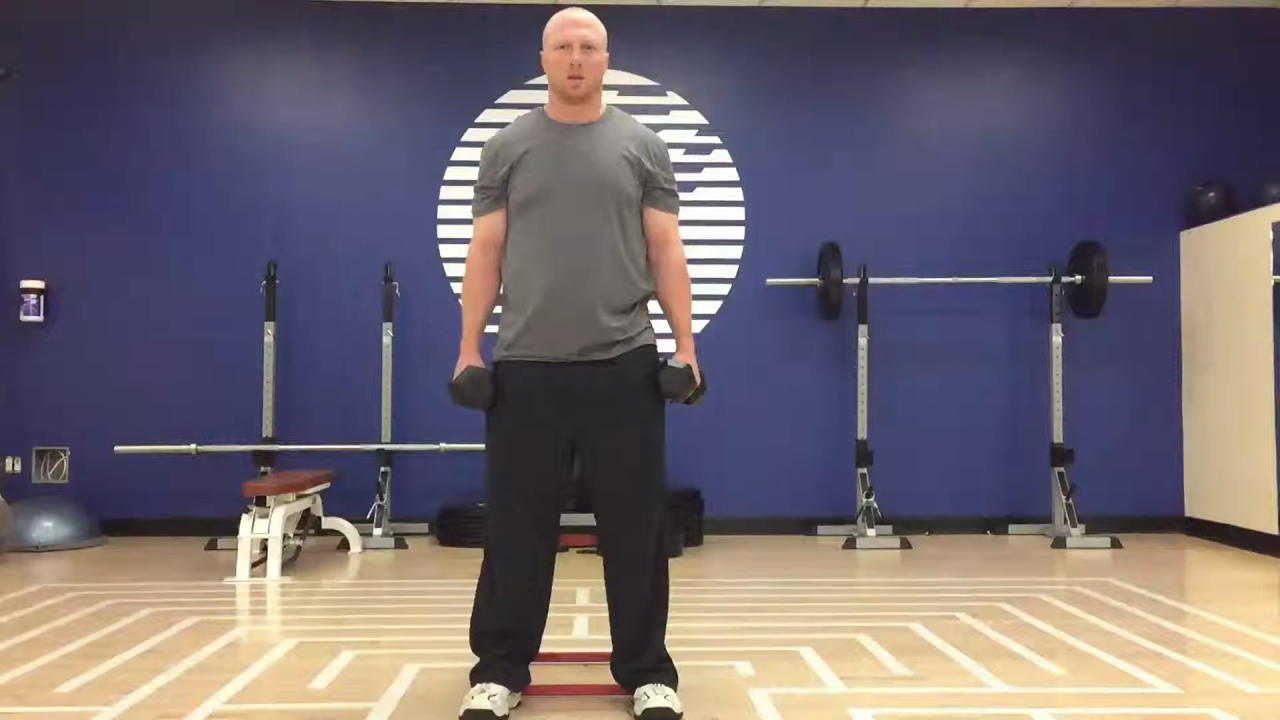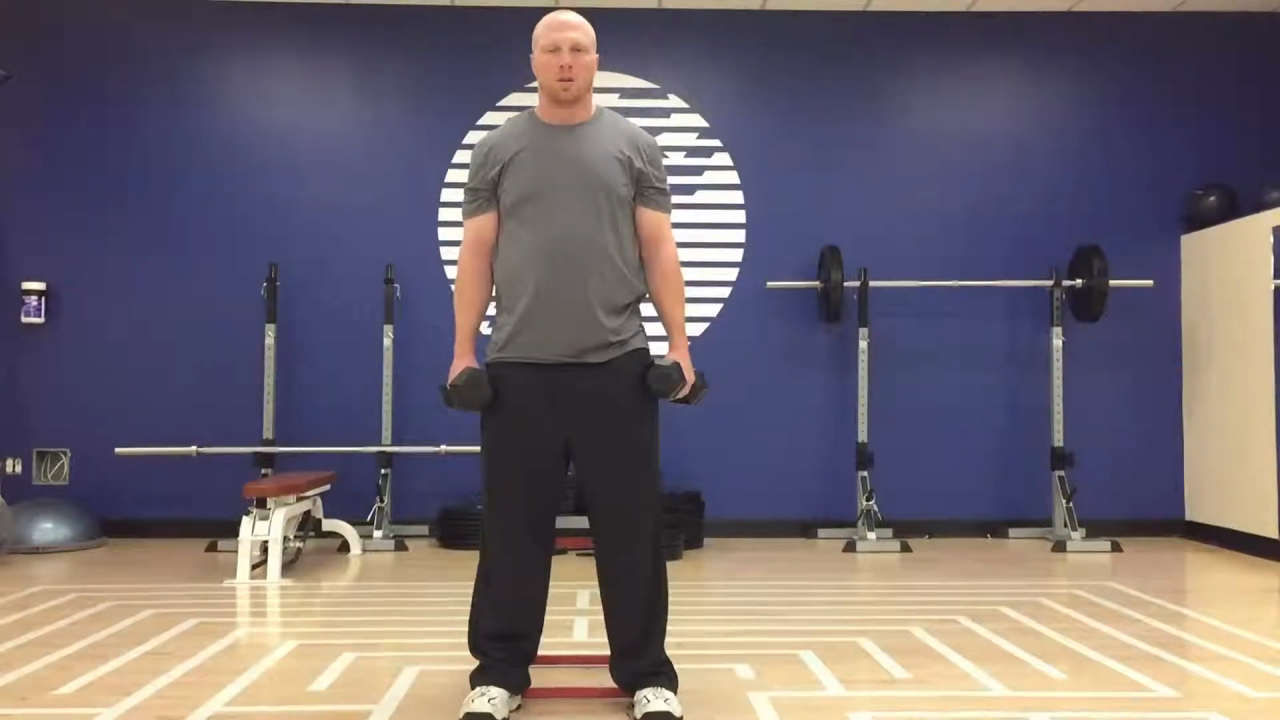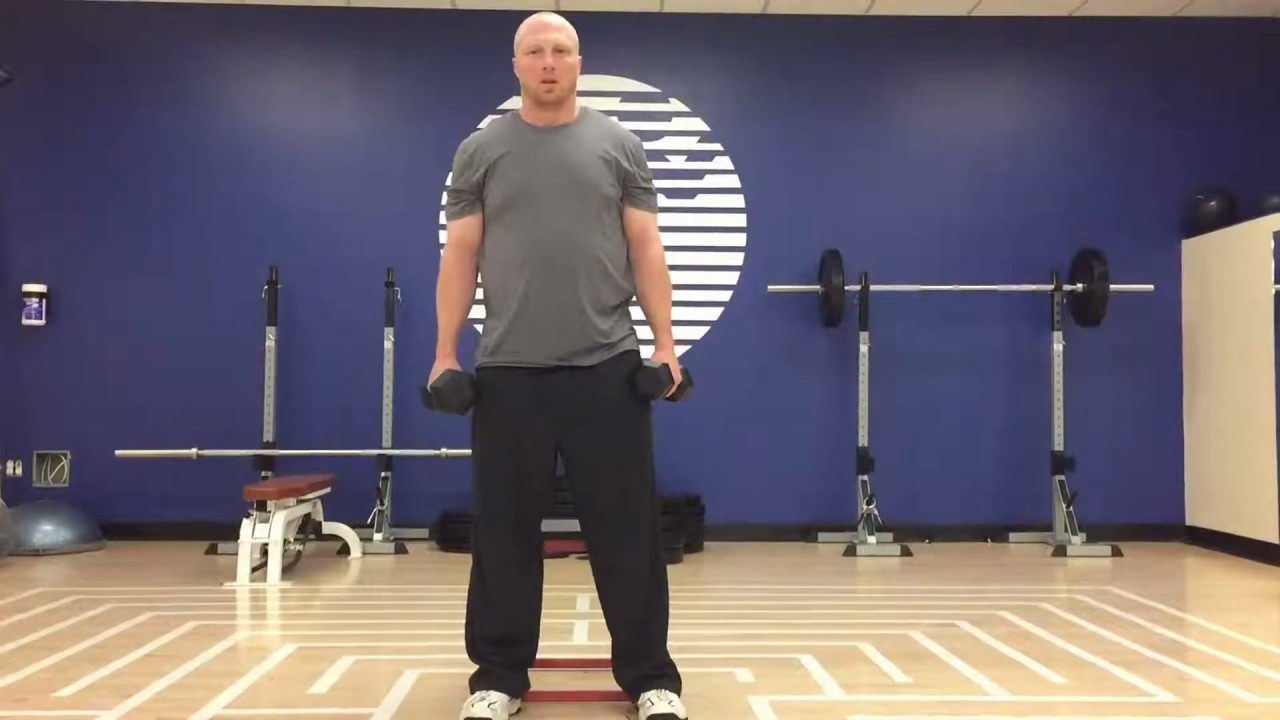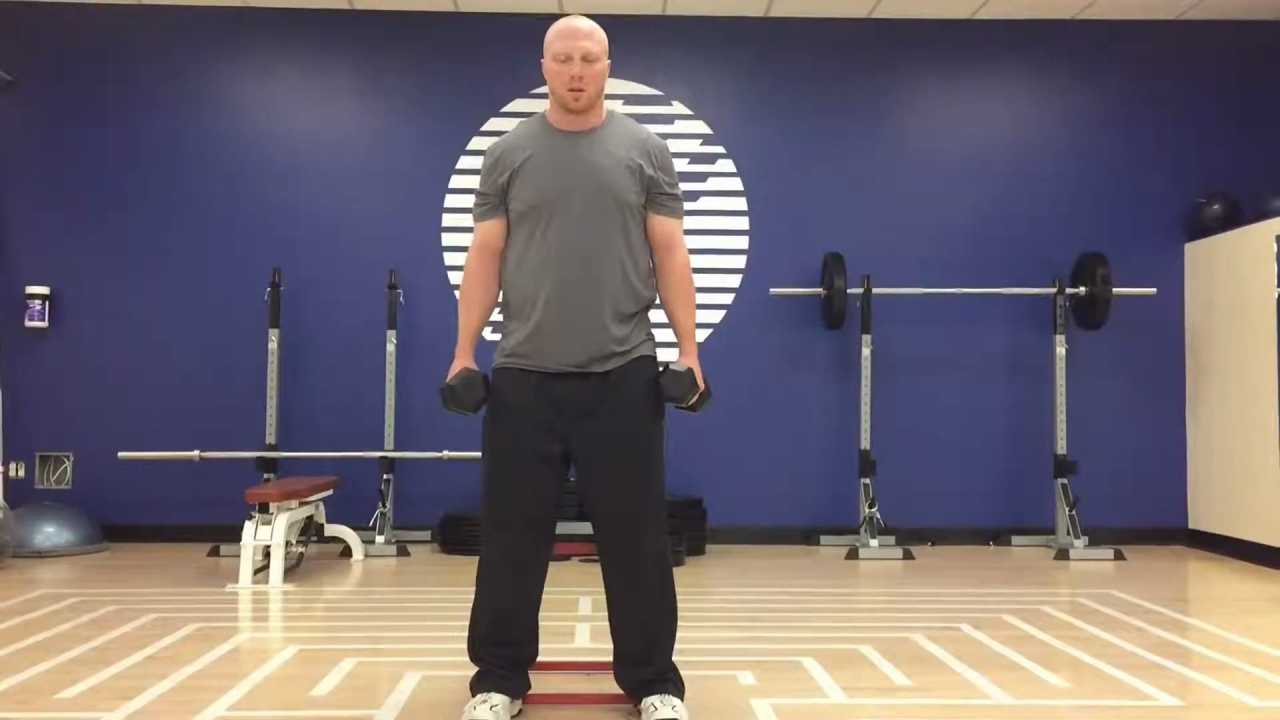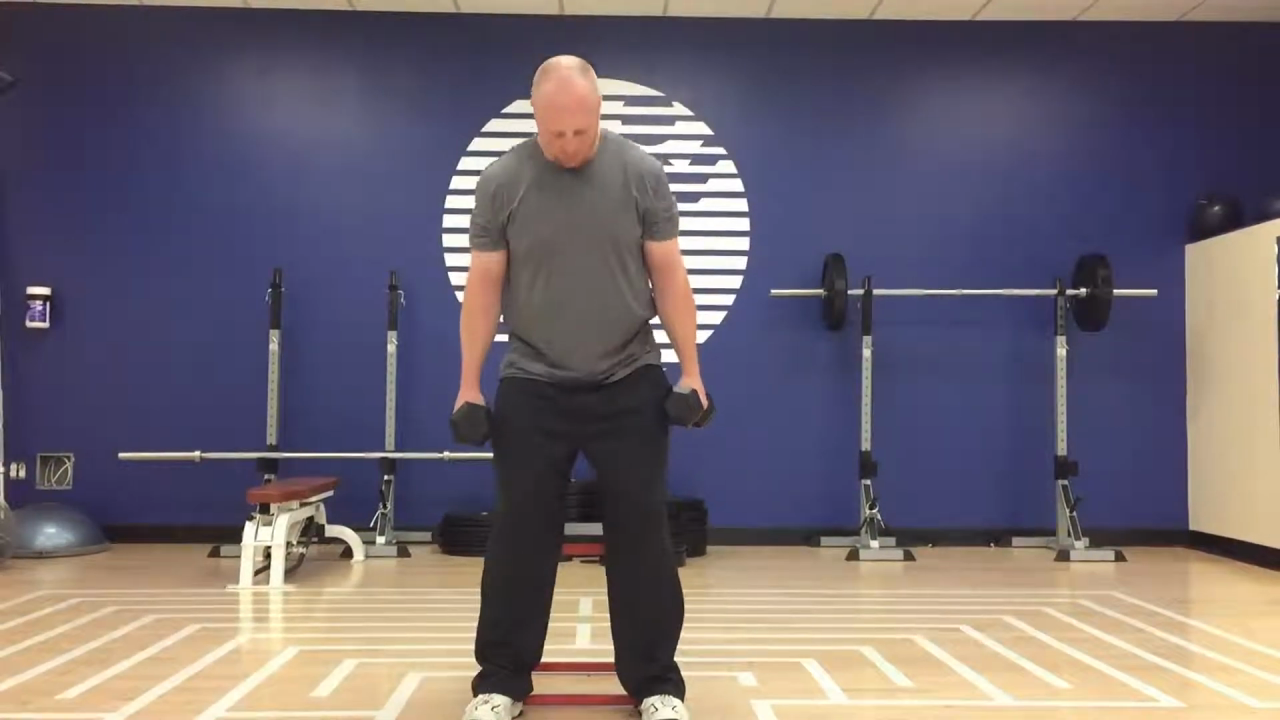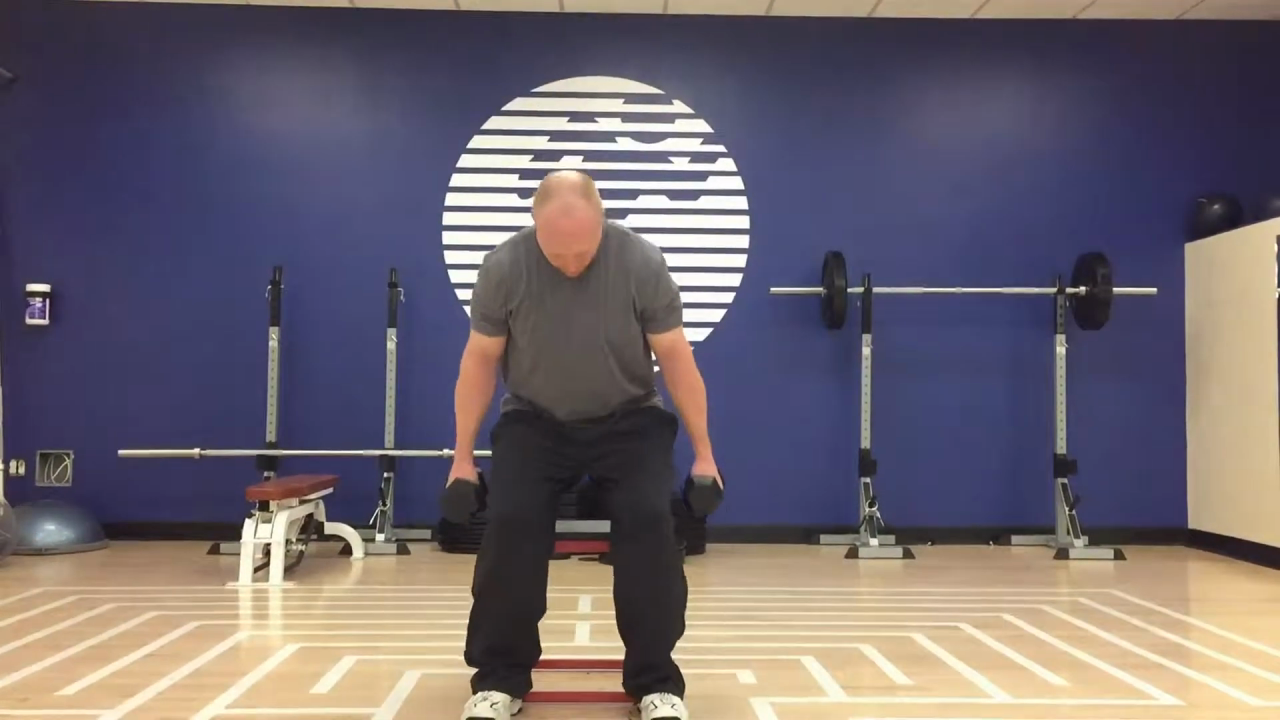
dt=0.4s
person 1, frame 1
left shoulder: (642, 146)
right shoulder: (507, 147)
left elbow: (666, 249)
right elbow: (485, 251)
left wrist: (684, 344)
right wrist: (469, 347)
left hip: (623, 365)
right hip: (526, 367)
left knee: (633, 525)
right knee: (516, 525)
person 1, frame 2
left shoulder: (633, 146)
right shoulder: (497, 149)
left elbow: (658, 249)
right elbow: (477, 253)
left wrist: (677, 343)
right wrist: (464, 349)
left hip: (617, 366)
right hip: (518, 369)
left knee: (630, 527)
right knee: (513, 527)
person 1, frame 3
left shoulder: (618, 145)
right shoulder: (481, 150)
left elbow: (645, 249)
right elbow: (459, 255)
left wrist: (665, 343)
right wrist: (444, 350)
left hip: (607, 368)
right hip: (509, 371)
left knee: (626, 528)
right knee: (505, 531)
person 1, frame 4
left shoulder: (645, 151)
right shoulder: (508, 154)
left elbow: (670, 255)
right elbow: (486, 257)
left wrist: (688, 351)
right wrist: (464, 351)
left hip: (623, 374)
right hip: (524, 375)
left knee: (634, 532)
right knee: (513, 530)
person 1, frame 5
left shoulder: (641, 172)
right shoulder: (502, 181)
left elbow: (669, 275)
right elbow: (484, 286)
left wrist: (691, 369)
right wrist: (469, 380)
left hip: (629, 383)
right hip: (532, 385)
left knee: (640, 524)
right knee: (520, 525)
person 1, frame 6
left shoulder: (642, 264)
right shoulder: (503, 269)
left elbow: (676, 359)
right elbow: (480, 360)
left wrist: (703, 451)
right wrist: (462, 455)
left hip: (629, 422)
right hip: (534, 423)
left knee: (650, 521)
right knee: (510, 522)
